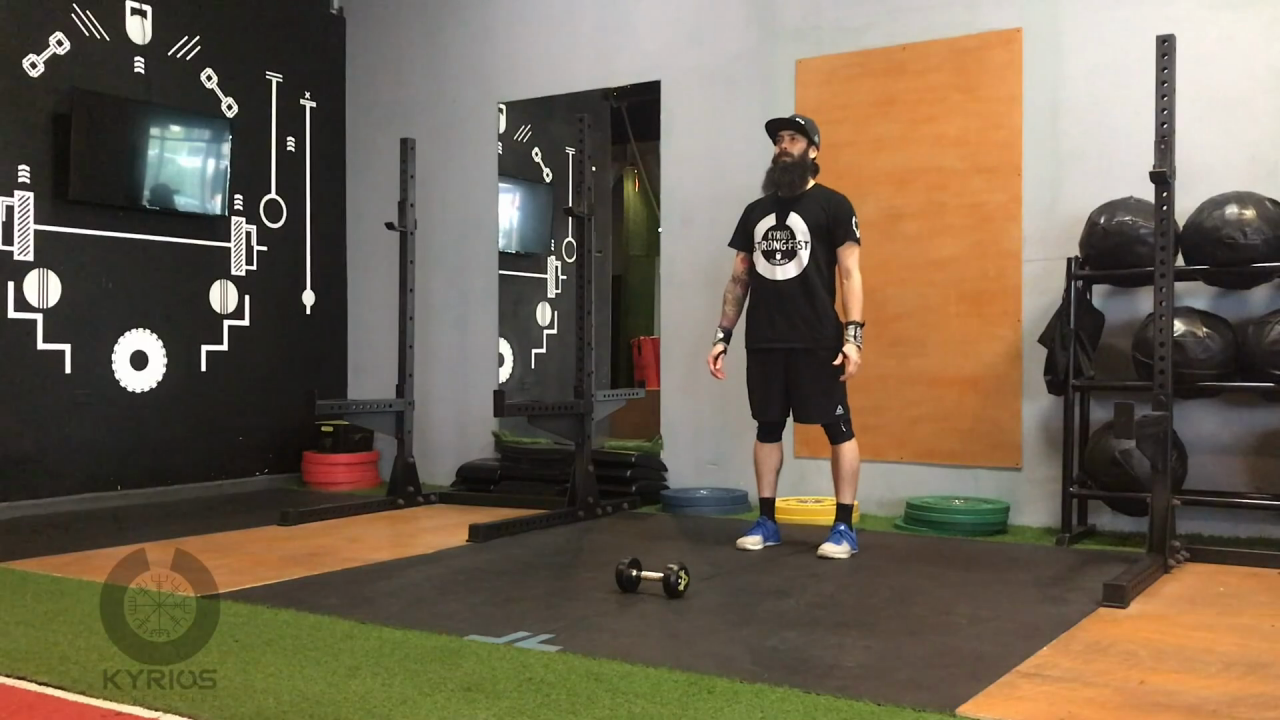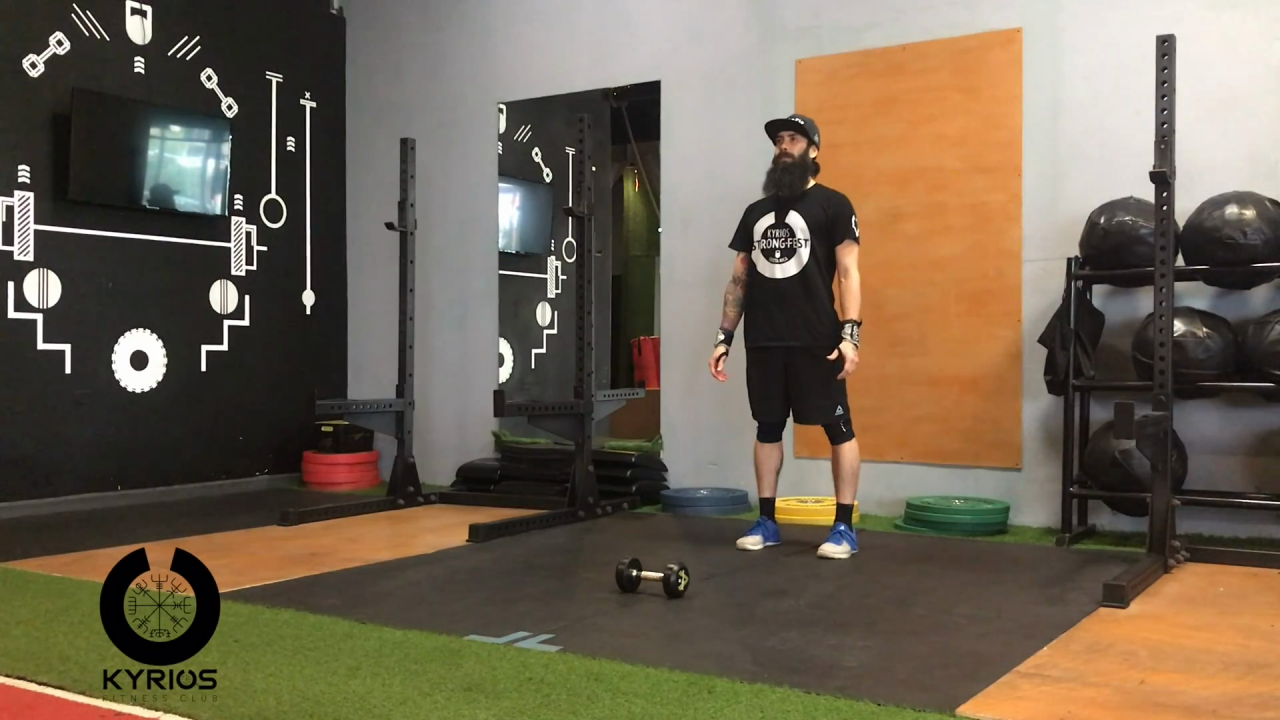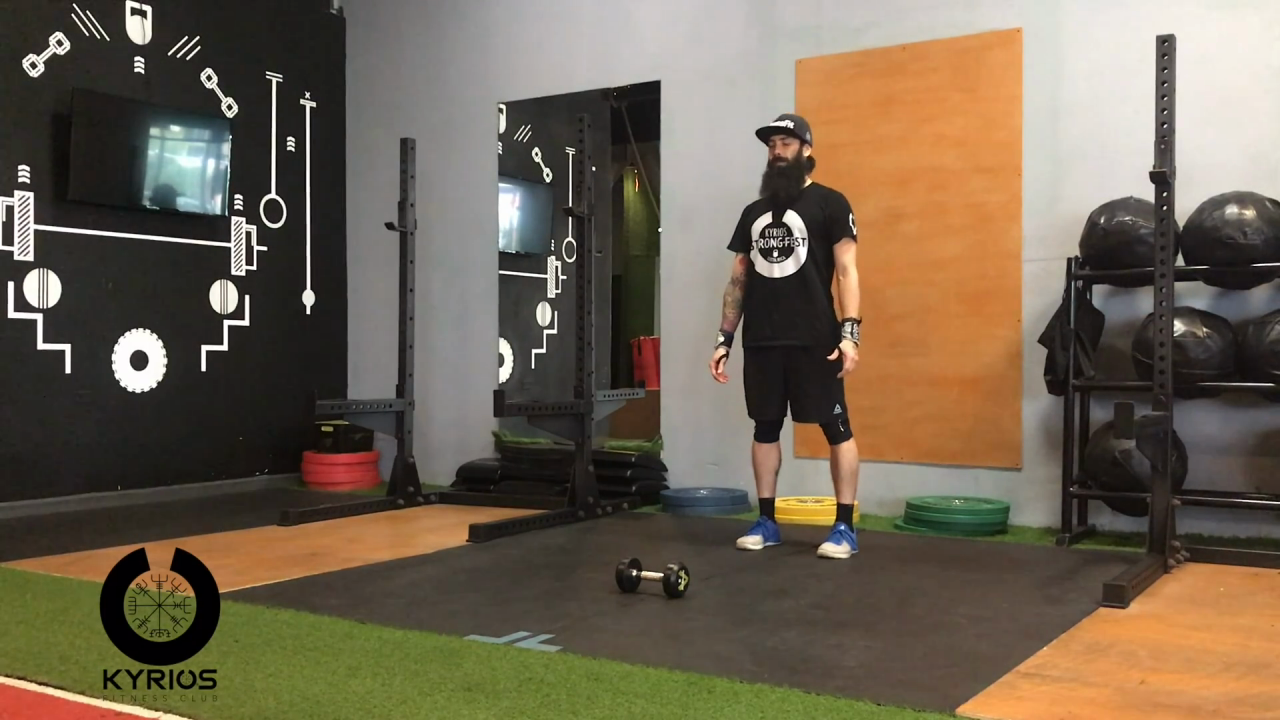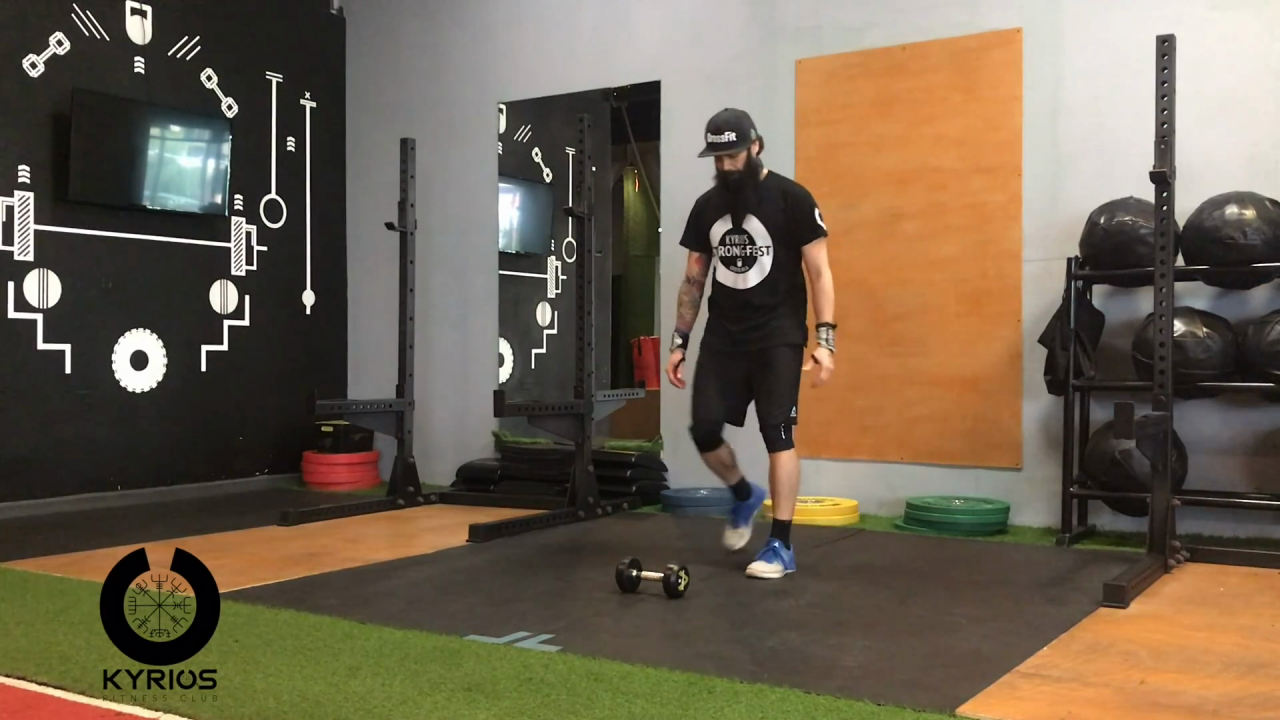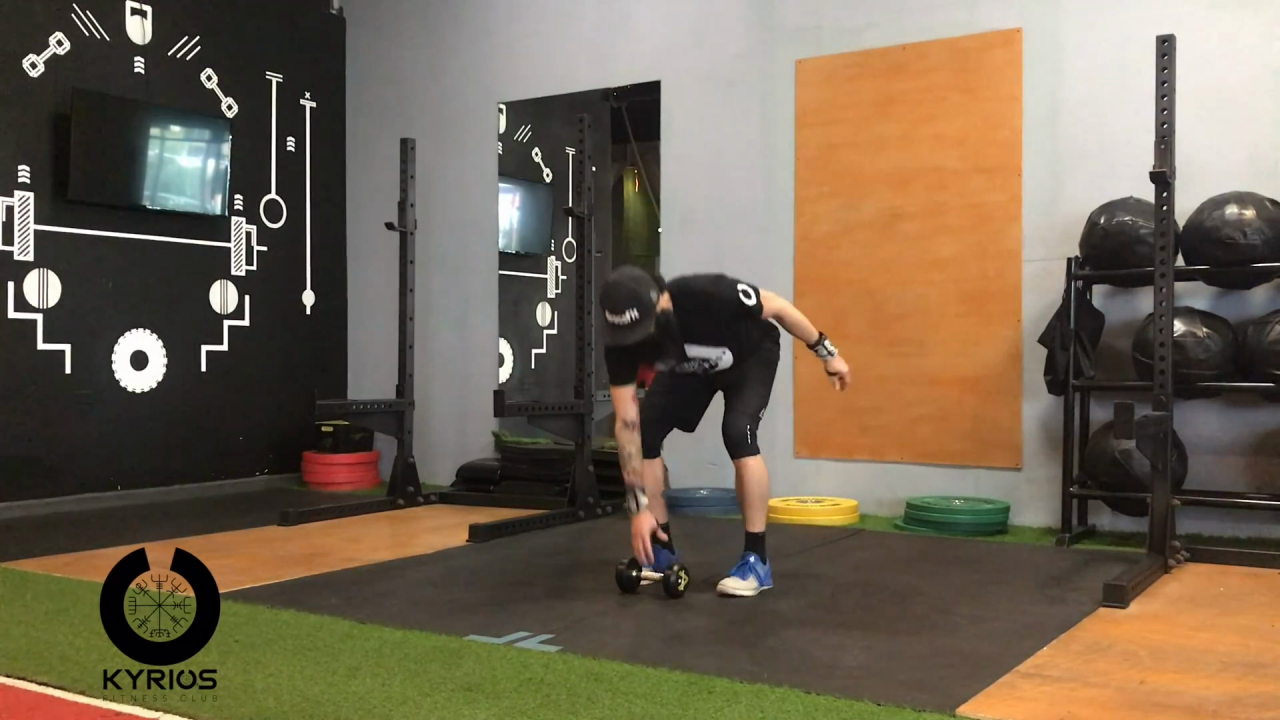
dt=1s
person 1, frame 1
left shoulder: (832, 205)
right shoulder: (756, 211)
left elbow: (850, 273)
right elbow: (739, 278)
left wrist: (853, 336)
right wrist: (722, 335)
left hip: (816, 340)
right hip: (764, 341)
left knee: (837, 427)
right knee: (768, 427)
left ankle: (844, 526)
right ankle: (767, 521)
person 1, frame 2
left shoulder: (832, 205)
right shoulder: (756, 211)
left elbow: (848, 272)
right elbow: (739, 278)
left wrist: (850, 334)
right wrist: (724, 337)
left hip: (815, 340)
right hip: (763, 340)
left knee: (837, 427)
right knee: (767, 426)
left ankle: (844, 526)
right ankle: (766, 521)
person 1, frame 3
left shoulder: (828, 203)
right shoulder: (753, 212)
left elbow: (846, 271)
right elbow: (738, 280)
left wrist: (849, 331)
right wrist: (723, 339)
left hip: (813, 338)
right hip: (761, 339)
left knee: (835, 426)
right knee: (765, 426)
left ankle: (845, 526)
right ankle: (767, 521)
person 1, frame 4
left shoulder: (791, 199)
right shoulder: (707, 206)
left elbow: (819, 272)
right elbow: (693, 279)
left wrist: (824, 338)
right wrist: (679, 341)
left hip: (777, 336)
right hip: (723, 337)
left knee: (776, 433)
right knee: (703, 429)
left ankle: (780, 544)
right ankle: (744, 494)
person 1, frame 5
left shoulder: (709, 296)
right shoulder: (622, 341)
left elbow: (778, 308)
right elbow: (627, 423)
left wrist: (826, 352)
right wrist: (639, 506)
left hip: (750, 356)
right hip: (689, 369)
left knee: (737, 432)
right knee: (645, 434)
left ankle: (756, 559)
right ankle: (662, 549)
